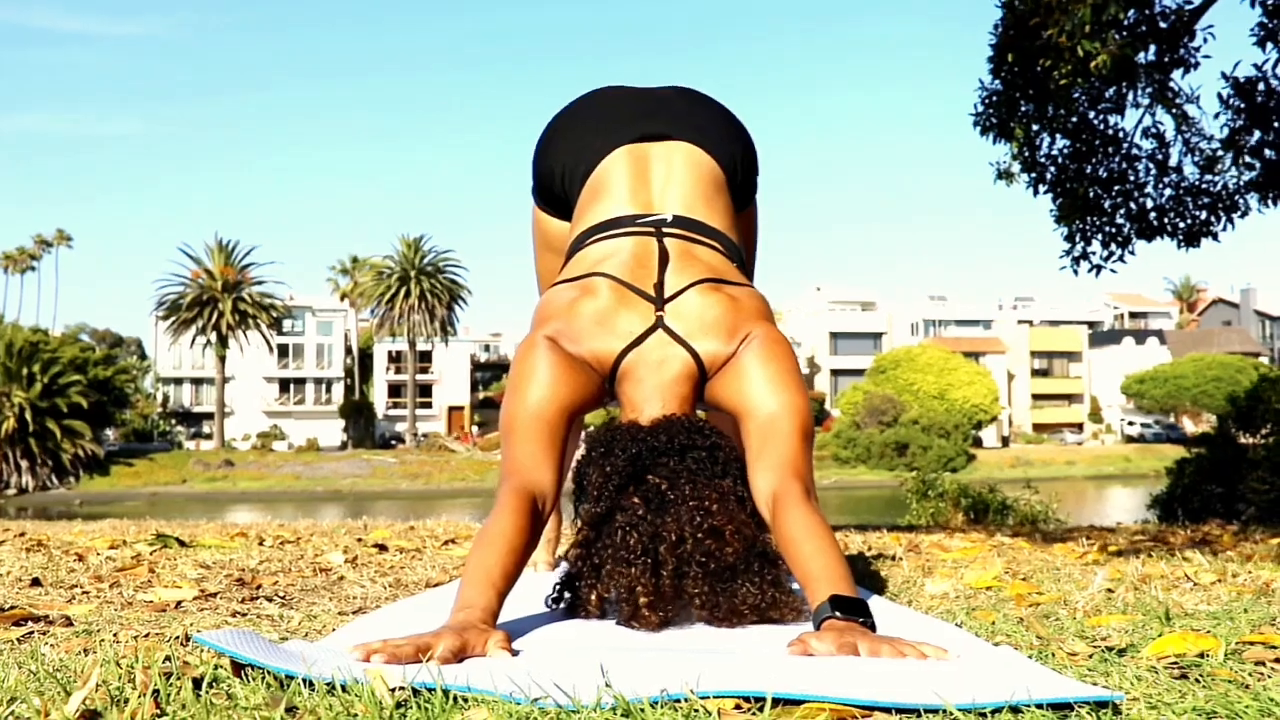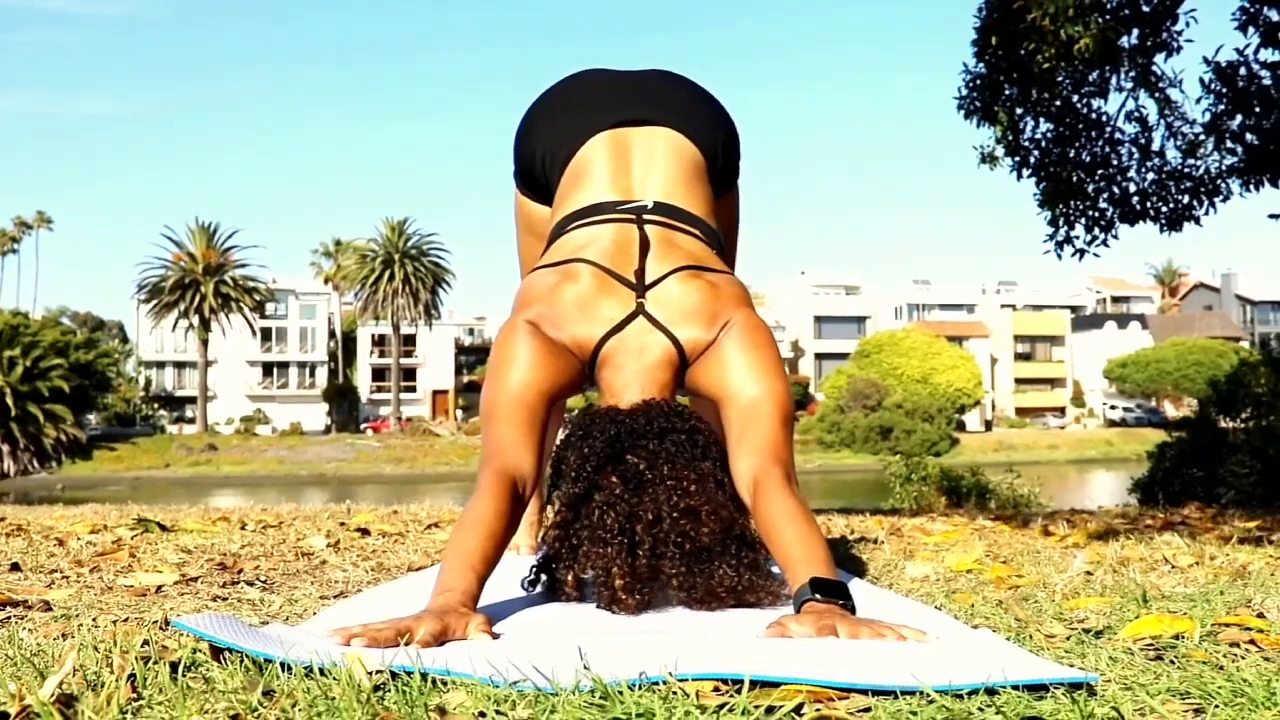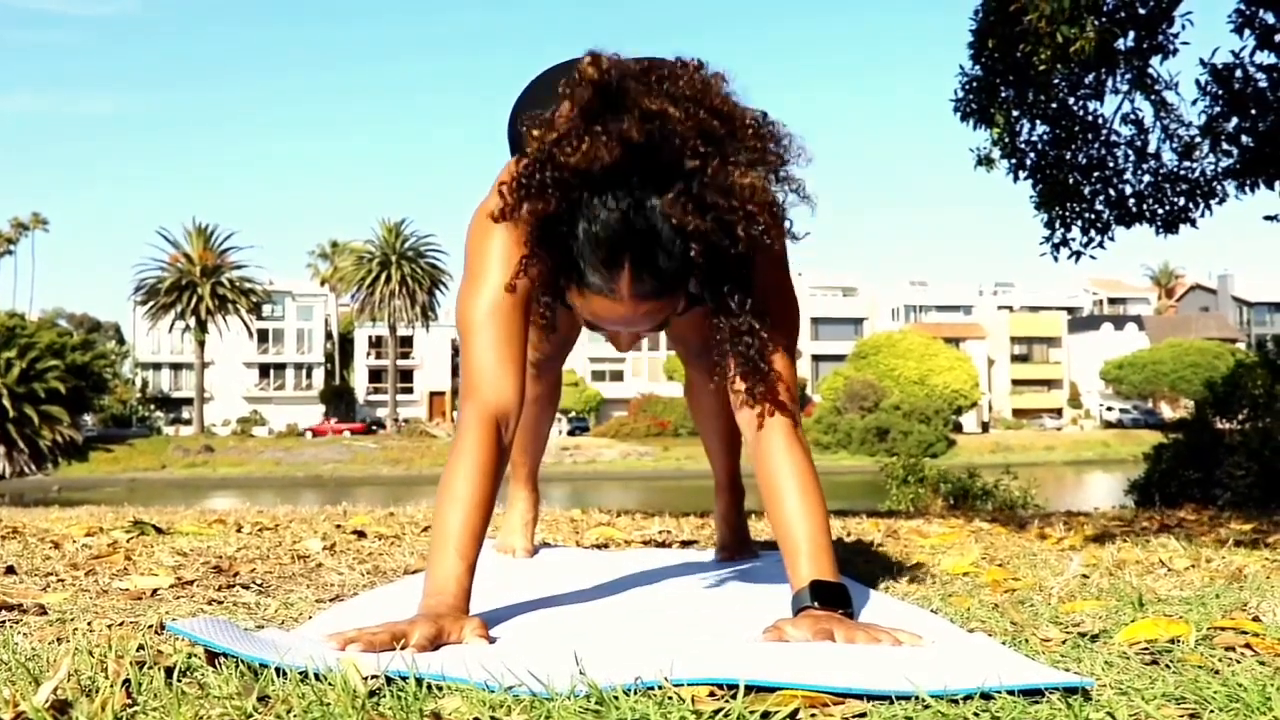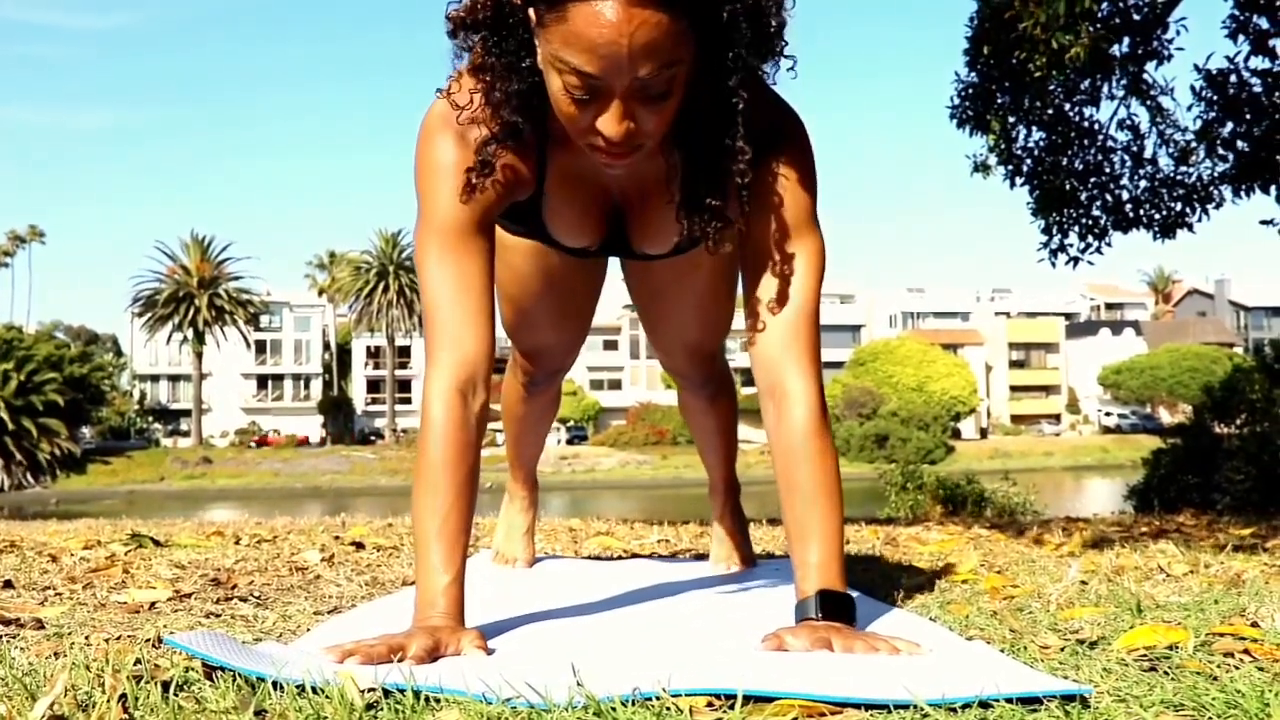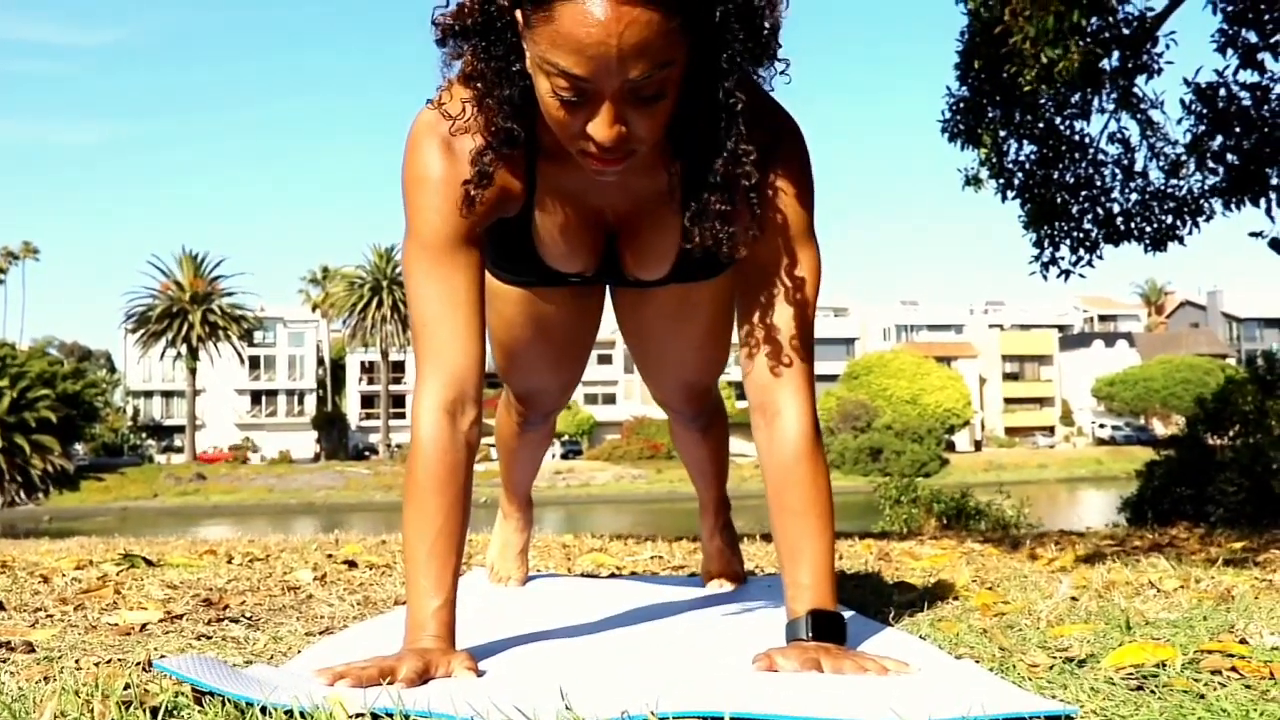
dt=1s
person 1, frame 1
left shoulder: (748, 353)
right shoulder: (560, 355)
left elbow: (788, 494)
right elbow: (522, 494)
left wrist: (842, 615)
right ankle: (550, 546)
person 1, frame 2
left shoulder: (728, 339)
right shoulder: (542, 338)
left elbow: (767, 480)
right elbow: (502, 479)
left wrist: (822, 599)
left ankle: (719, 520)
right ankle: (532, 515)
person 1, frame 3
left shoulder: (735, 227)
right shoulder: (517, 223)
left elbow: (772, 416)
right elbow: (484, 417)
left wrist: (821, 599)
right wrist: (442, 604)
left knee: (709, 353)
right knee: (539, 350)
left ankle: (729, 505)
right ankle: (521, 497)
person 1, frame 4
left shoulder: (761, 135)
right shoulder: (471, 123)
left elbow: (790, 381)
right elbow: (456, 379)
left wrist: (824, 604)
right wrist: (437, 613)
left hip: (686, 221)
right hip: (543, 219)
right knee: (541, 359)
left ankle: (725, 504)
right ankle: (520, 496)
person 1, frame 5
left shoulder: (756, 143)
right shoulder: (457, 138)
left elbow: (783, 399)
right elbow: (446, 401)
left wrist: (814, 626)
right wrist: (428, 636)
left hip: (684, 257)
right hip: (536, 256)
right knee: (535, 397)
left ankle: (716, 523)
right ankle: (514, 513)
